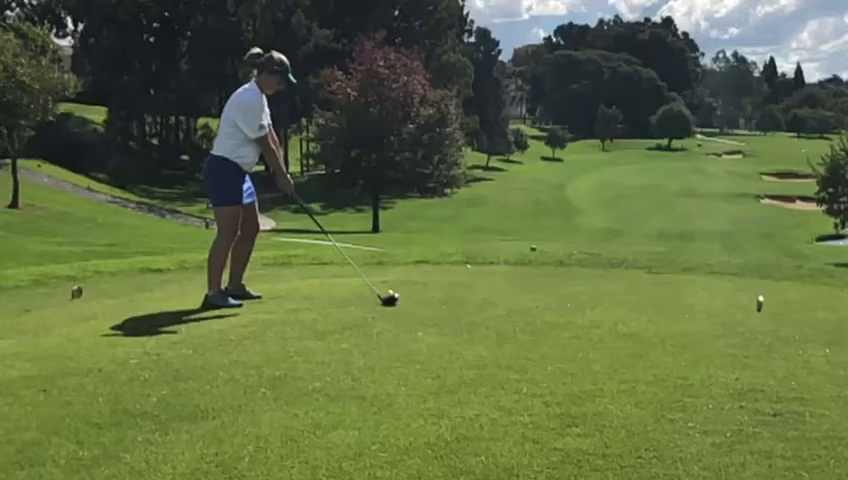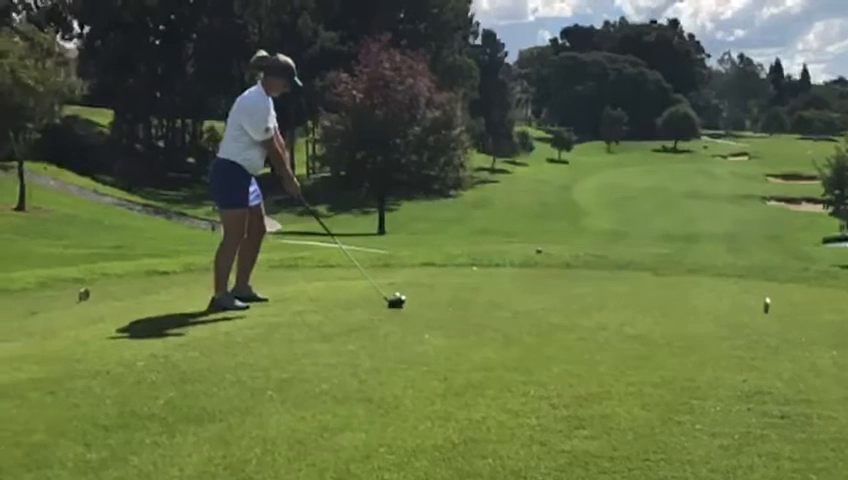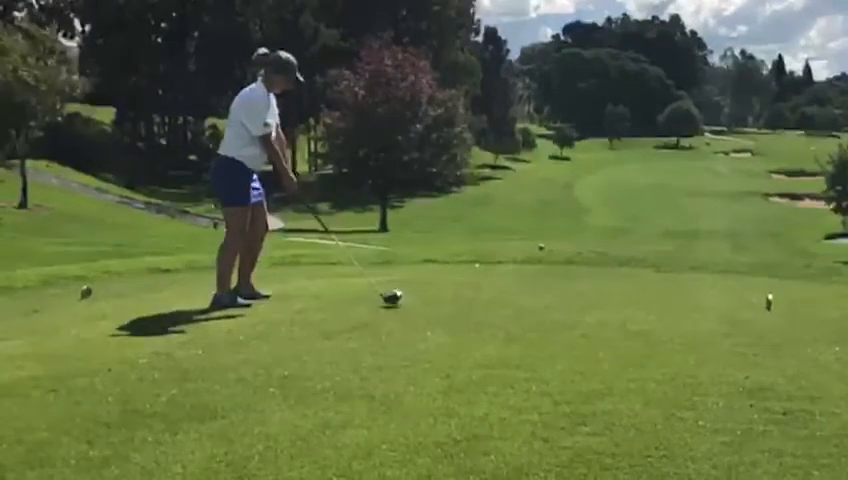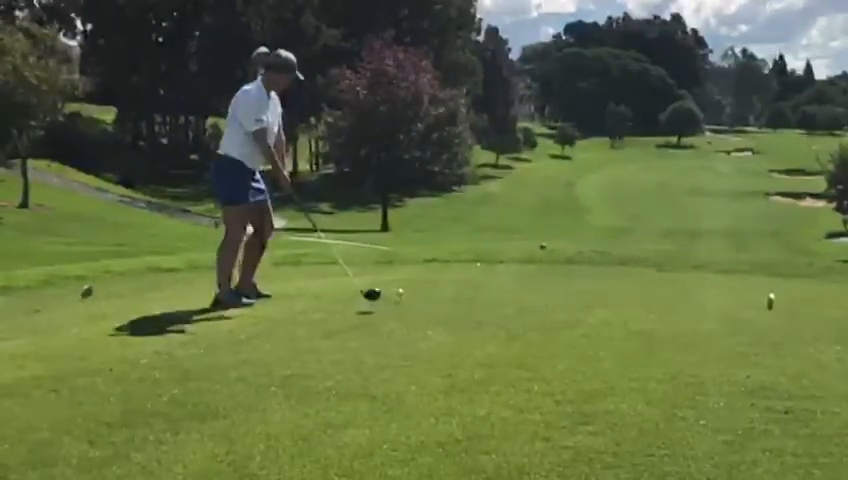
dt=0.5s
person 1, frame 1
left shoulder: (258, 97)
right shoulder: (248, 99)
left elbow: (272, 138)
right elbow: (264, 144)
left wrist: (282, 173)
right wrist: (282, 176)
left hip: (238, 171)
right hip: (224, 169)
left knee: (250, 228)
right knee: (228, 232)
left ankle: (235, 286)
right ankle: (213, 293)
person 1, frame 2
left shoulder: (264, 100)
right shoulder: (254, 103)
left elbow: (278, 141)
right elbow: (270, 148)
left wrist: (288, 175)
right wrist: (288, 179)
left hip: (244, 174)
right hip: (230, 172)
left knee: (256, 231)
right knee: (234, 235)
left ankle: (241, 288)
right ankle: (220, 296)
person 1, frame 3
left shoulder: (268, 98)
right shoulder: (254, 97)
left elbow: (278, 138)
right elbow: (267, 143)
left wrist: (287, 171)
right wrist: (285, 175)
left hip: (247, 171)
right hip: (232, 169)
left knee: (258, 229)
right knee: (237, 233)
left ankle: (243, 286)
right ankle: (222, 293)
person 1, frame 4
left shoulder: (273, 99)
right shoulder: (251, 96)
left elbow: (278, 138)
right elbow: (261, 141)
left wrist: (282, 170)
right wrist: (279, 173)
left hip: (249, 170)
right hip: (231, 168)
left knee: (264, 228)
right knee: (235, 232)
left ankle: (245, 285)
right ankle: (224, 293)
